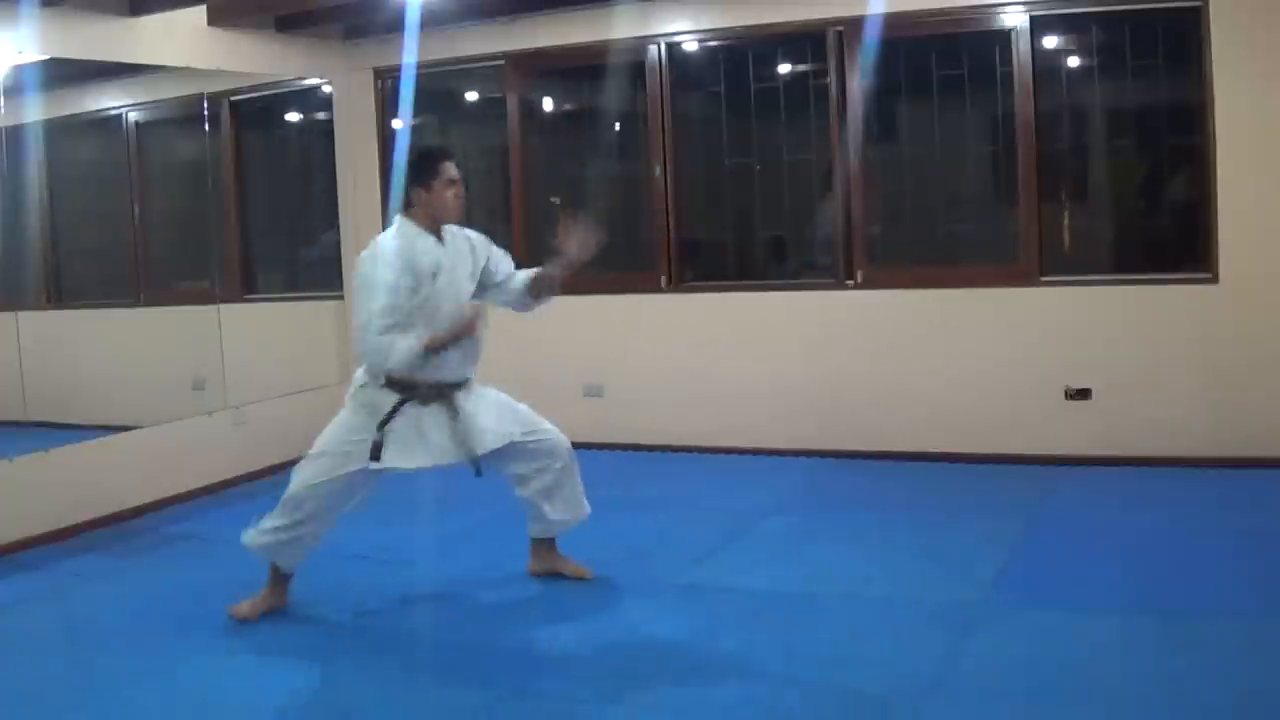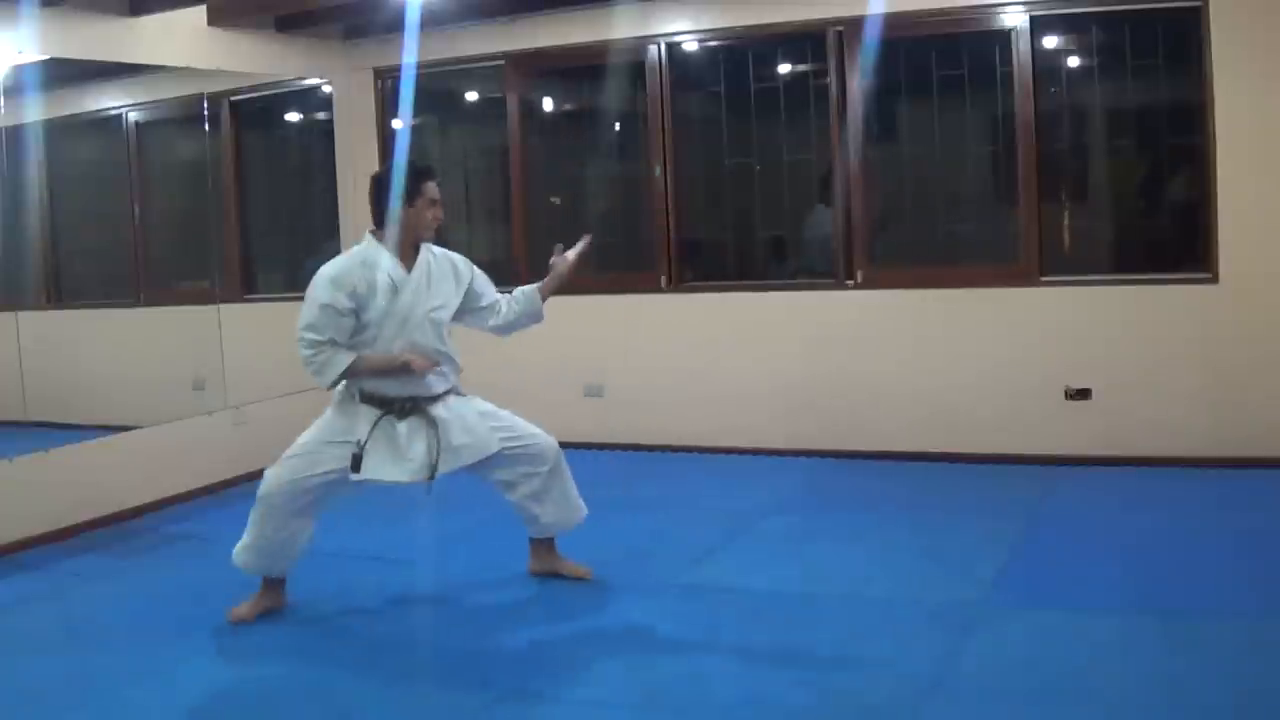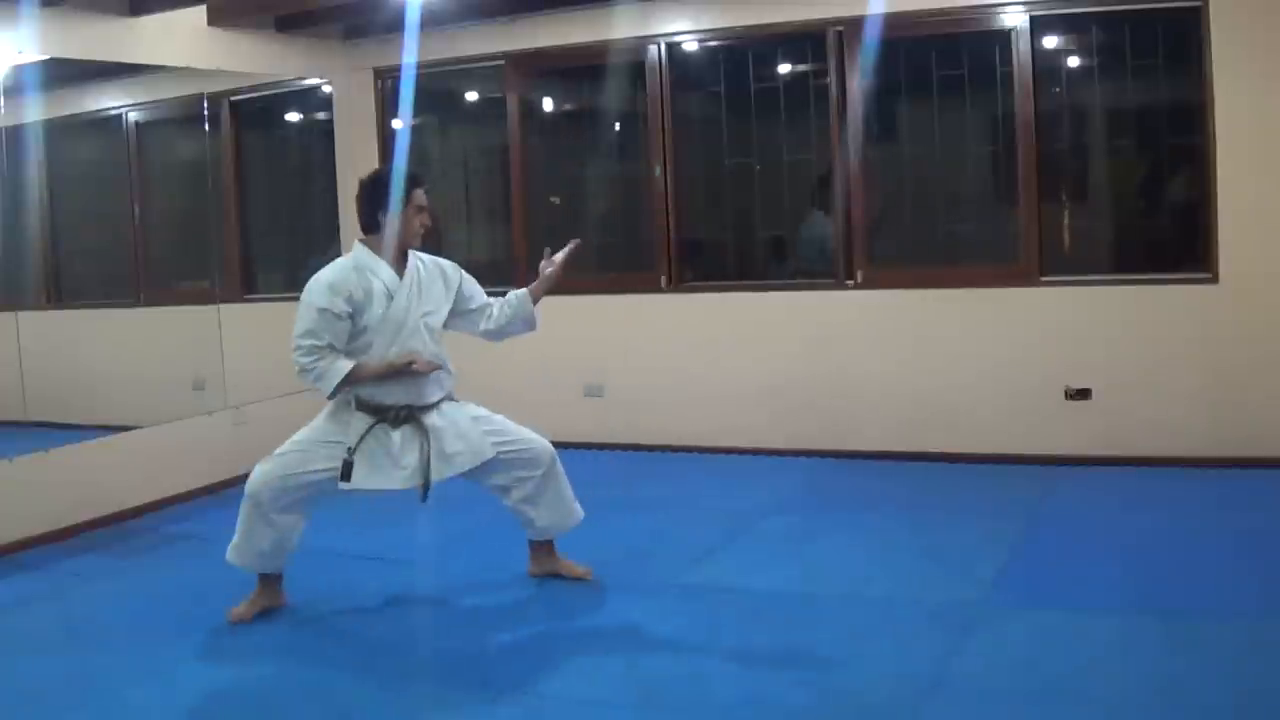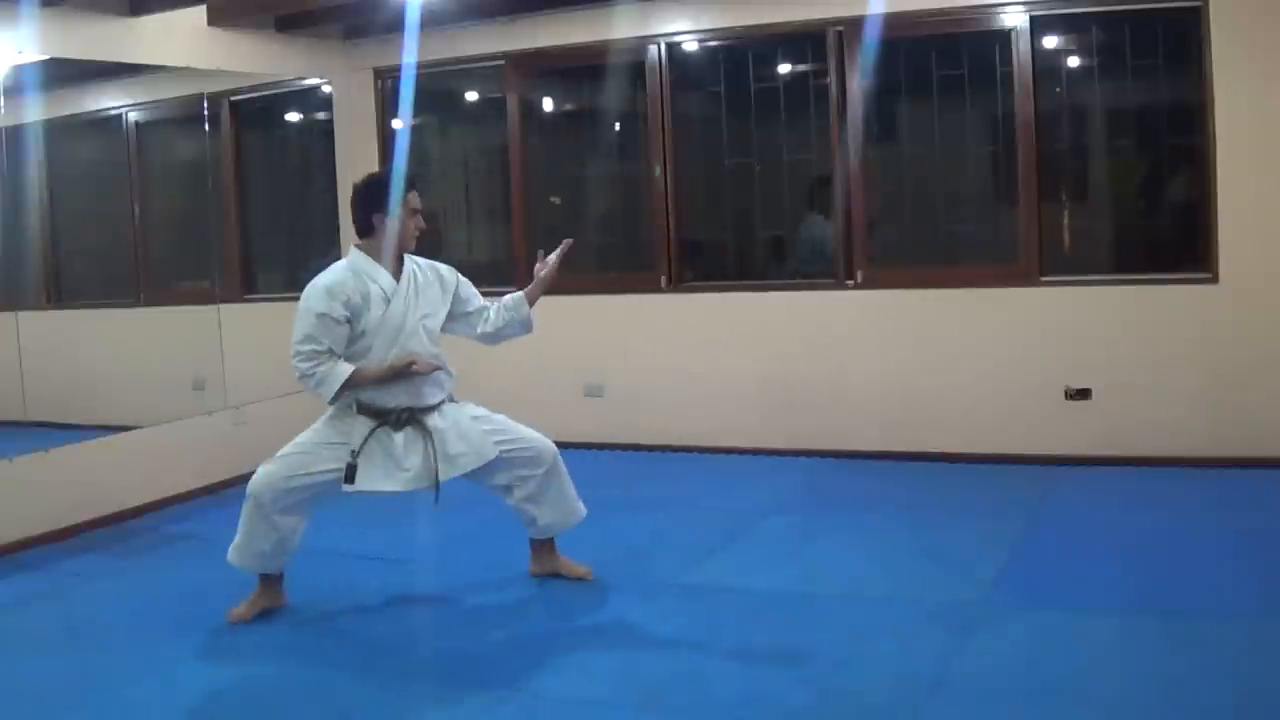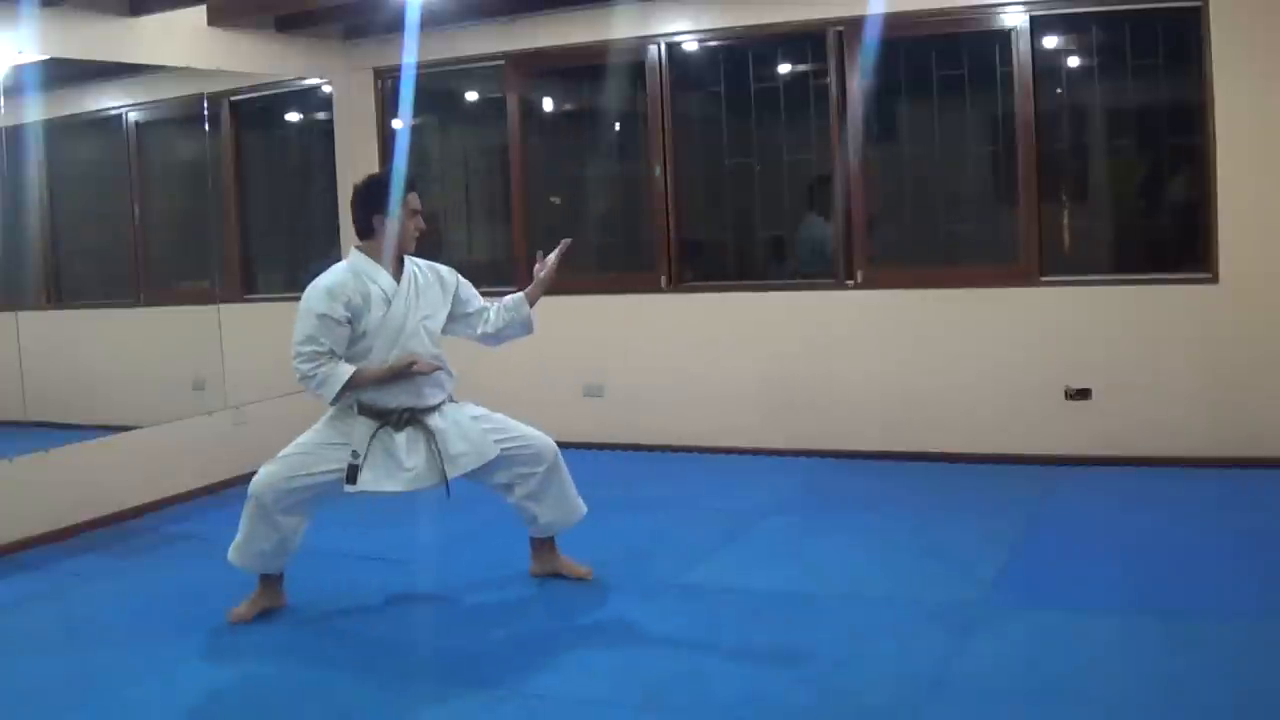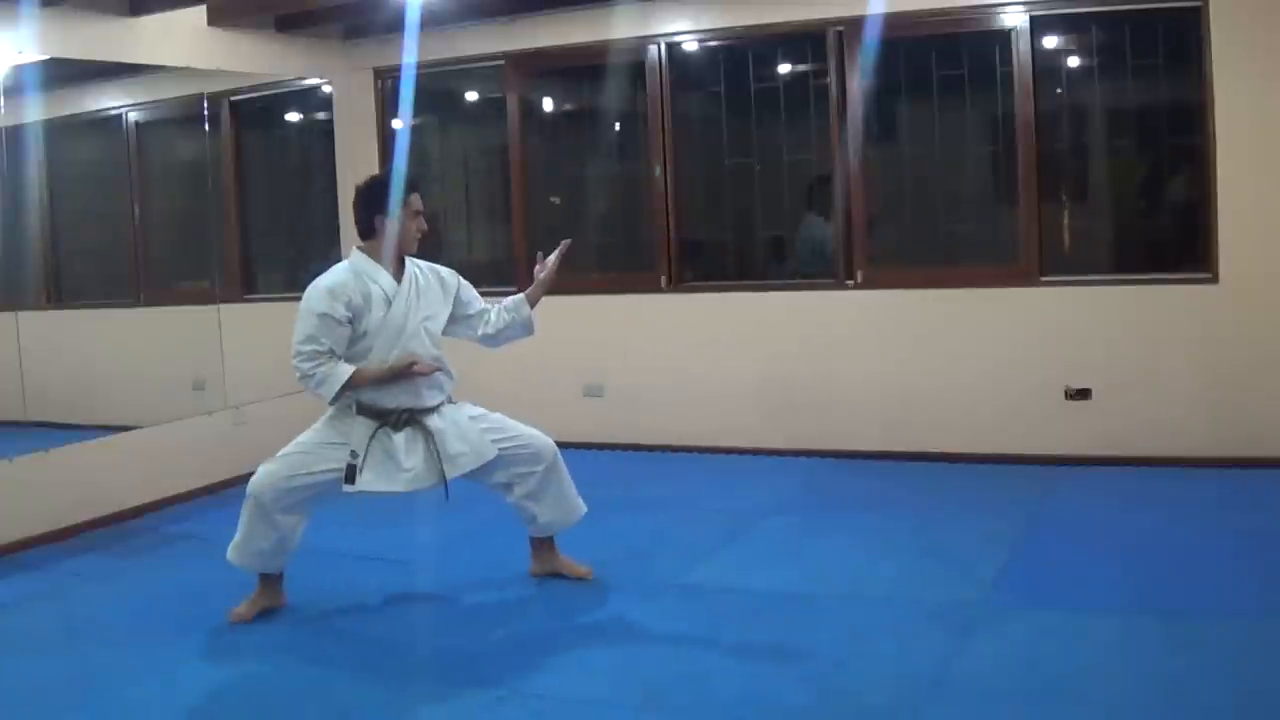
dt=0.1s
person 1, frame 1
left shoulder: (468, 245)
right shoulder: (389, 256)
left elbow: (518, 289)
right elbow: (379, 346)
left wrist: (563, 264)
right wrist: (449, 334)
left hip: (457, 396)
right hip: (389, 401)
left knee: (549, 448)
right knee: (318, 486)
left ankle: (545, 552)
right ankle: (277, 584)
person 1, frame 2
left shoulder: (448, 266)
right shoulder: (344, 274)
left elbow: (500, 313)
right elbow: (316, 351)
left wrist: (553, 279)
right wrist: (381, 365)
left hip: (439, 409)
right hip: (366, 414)
left knee: (537, 451)
right knee: (284, 487)
left ankle: (544, 552)
right ankle: (271, 587)
person 1, frame 3
left shoulder: (439, 273)
right shoulder: (335, 283)
left elbow: (492, 320)
right elbow: (313, 361)
left wrist: (544, 282)
right wrist: (384, 370)
left hip: (435, 417)
right hip: (358, 421)
left knee: (534, 456)
right knee: (269, 484)
left ankle: (543, 554)
right ankle: (269, 586)
person 1, frame 4
left shoulder: (436, 277)
right shoulder: (332, 288)
left elbow: (489, 323)
right elbow: (312, 367)
left wrist: (539, 285)
right wrist: (385, 373)
left hip: (436, 418)
right hip: (359, 424)
left knee: (536, 454)
right knee: (272, 486)
left ankle: (544, 554)
right ankle: (270, 587)
person 1, frame 5
left shoulder: (436, 278)
right shoulder: (333, 289)
left elbow: (490, 324)
right elbow: (313, 368)
left wrist: (539, 285)
right wrist: (385, 373)
left hip: (437, 418)
right hip: (361, 426)
left knee: (537, 452)
right knee: (272, 487)
left ankle: (545, 553)
right ankle: (269, 587)
person 1, frame 6
left shoulder: (437, 280)
right shoulder: (334, 289)
left elbow: (490, 325)
right elbow: (312, 367)
left wrist: (539, 286)
right wrist: (385, 374)
left hip: (436, 418)
right hip: (360, 426)
left knee: (536, 452)
right knee: (271, 486)
left ankle: (544, 553)
right ankle: (269, 587)
